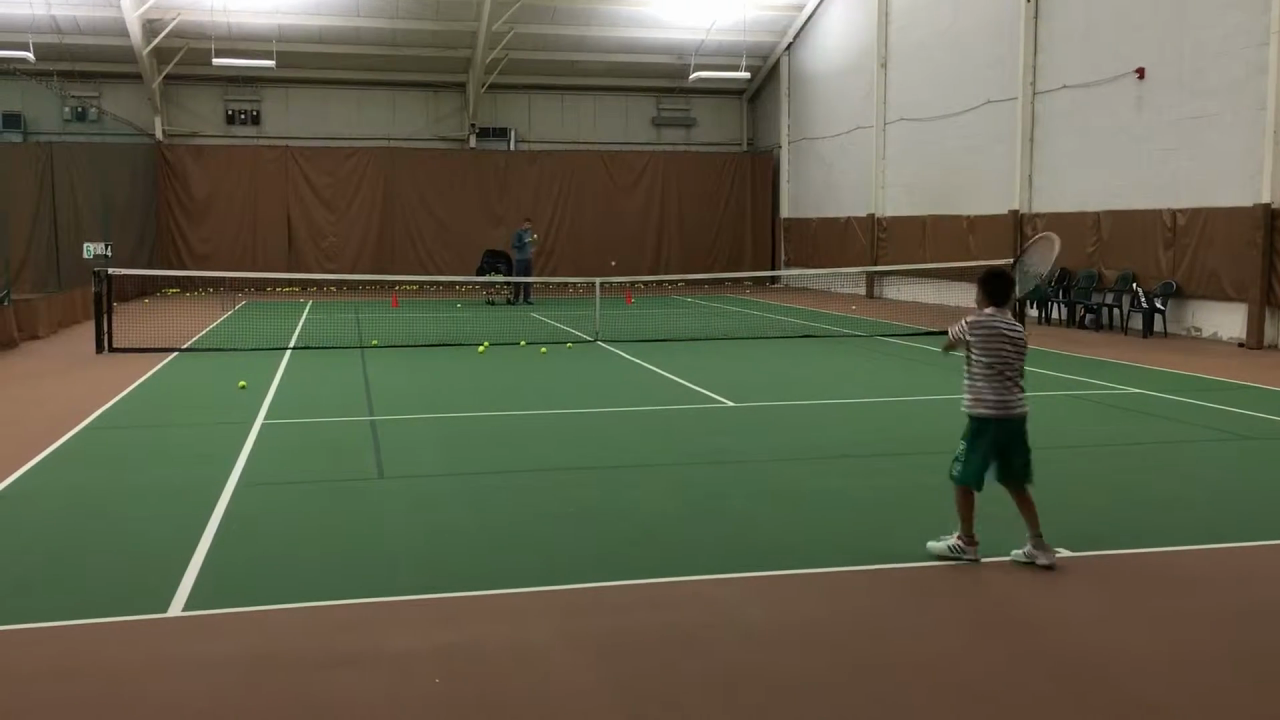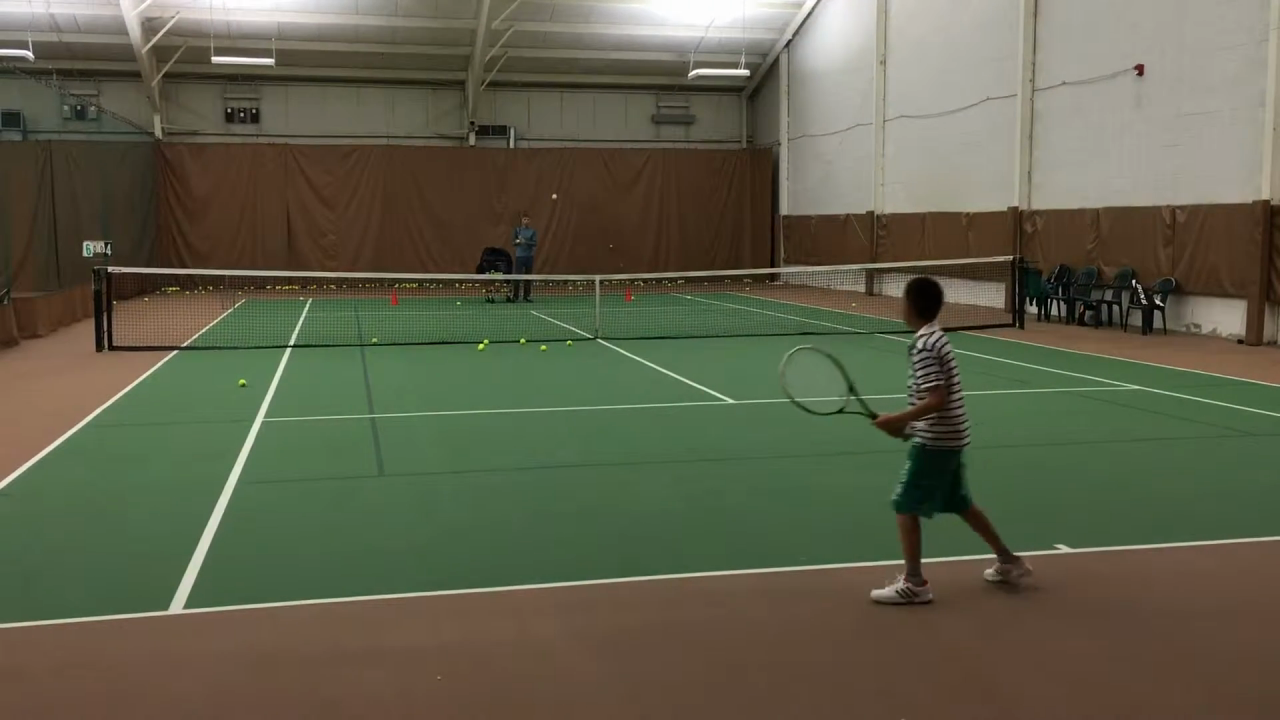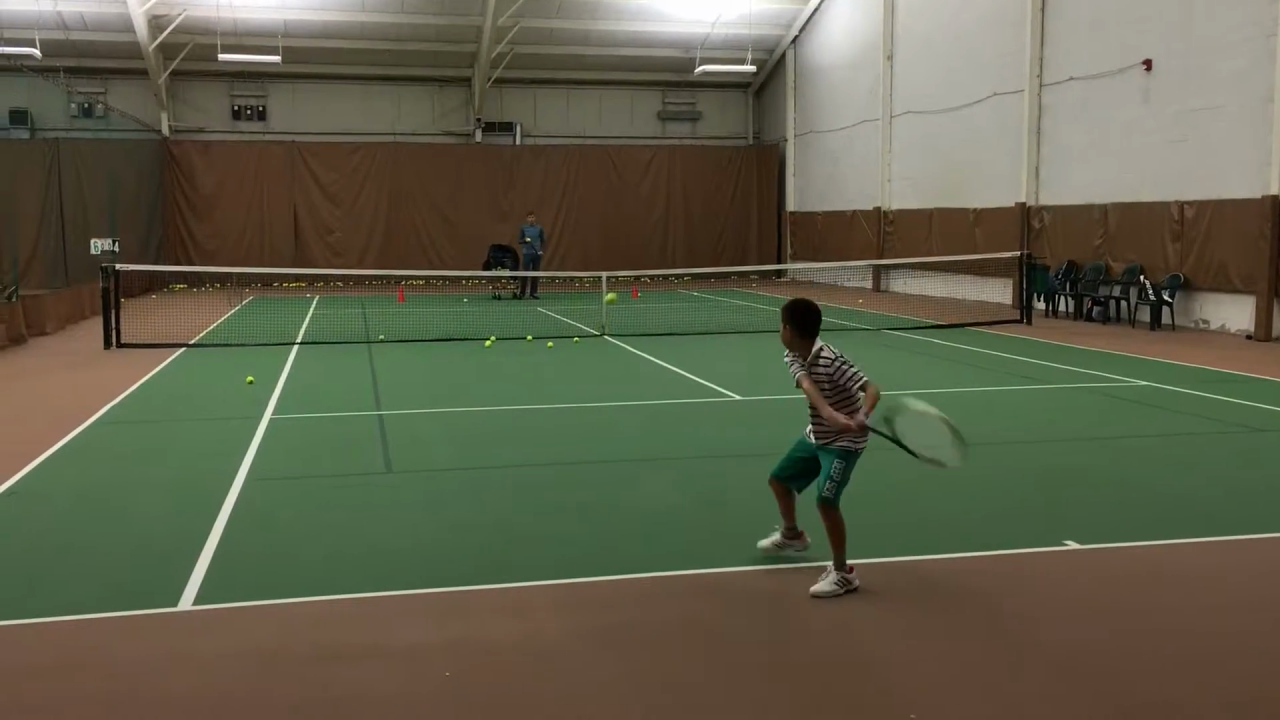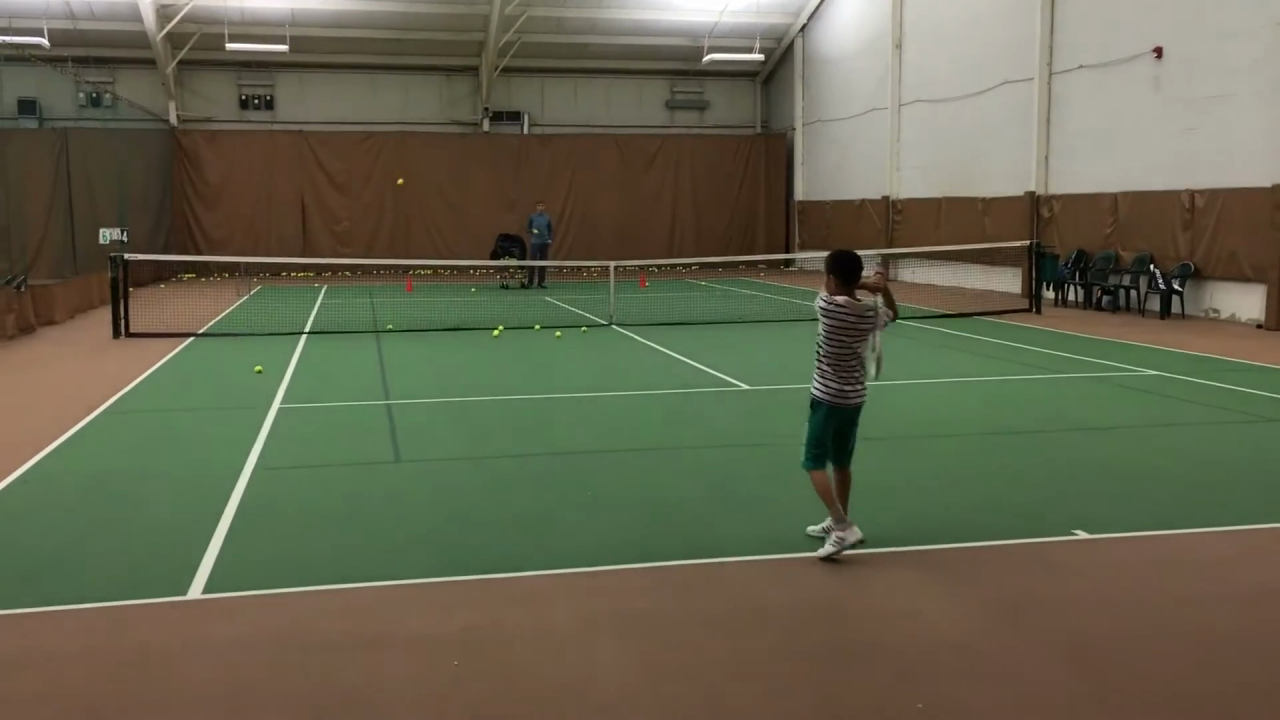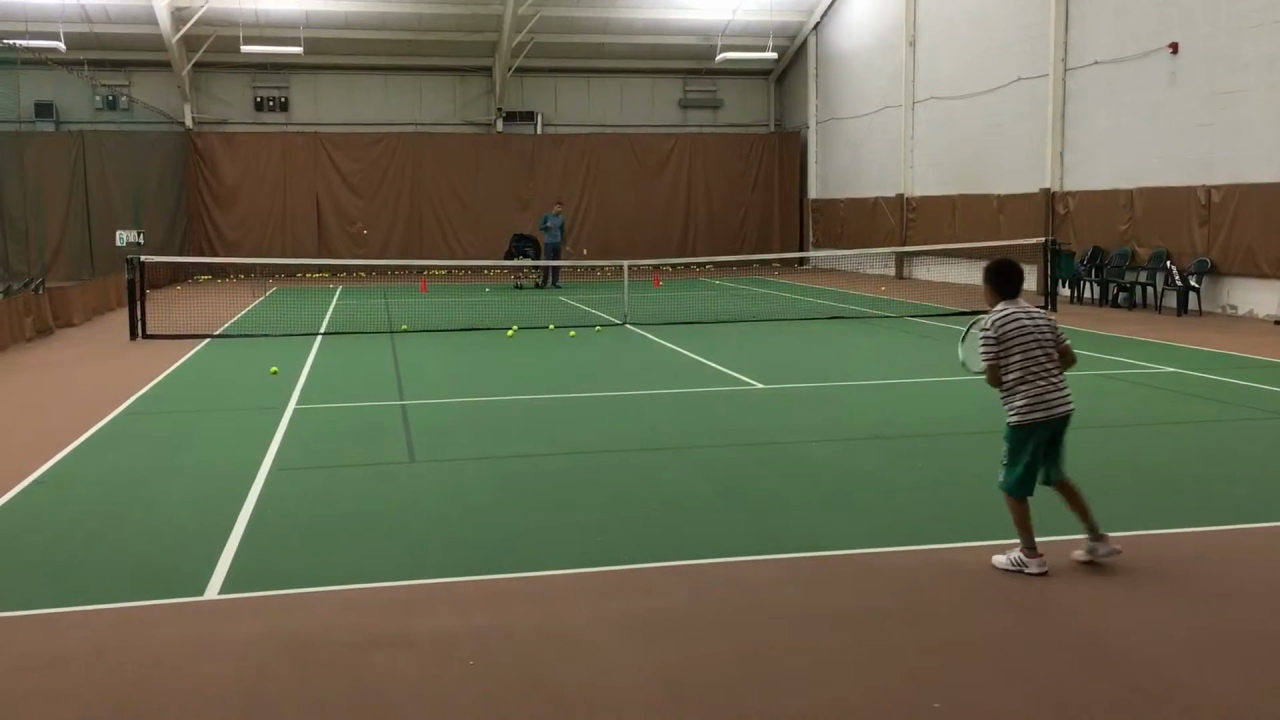
dt=1s
person 1, frame 1
left shoulder: (974, 324)
right shoulder: (1018, 331)
left elbow: (947, 345)
left hip: (987, 415)
right hip: (1016, 414)
left knee: (963, 478)
right knee: (1014, 481)
left ankle: (966, 541)
right ankle: (1038, 546)
person 1, frame 2
left shoulder: (923, 346)
right shoulder: (936, 339)
left elbow: (936, 401)
left wrist: (898, 419)
right wrist: (904, 422)
left hip: (934, 441)
right hip: (951, 436)
left knee: (906, 506)
right knee: (960, 503)
left ankle: (914, 582)
right ankle: (1009, 562)
person 1, frame 3
left shoulder: (832, 360)
right shoulder: (793, 357)
left elbow: (872, 390)
right elbow: (809, 388)
left wrist: (861, 417)
right wrist: (832, 415)
left hip: (843, 441)
right hip: (816, 436)
left knee: (826, 500)
right knee: (779, 480)
left ankle: (842, 572)
right ankle: (791, 534)
person 1, frame 4
left shoulder: (826, 306)
right shoulder: (870, 313)
left elbow: (830, 292)
right elbow: (893, 313)
left wrist: (866, 286)
right wrist: (883, 287)
left hip: (828, 397)
right hip: (855, 397)
left knee: (815, 464)
right knee: (841, 462)
left ankle: (844, 528)
right ankle: (839, 523)
person 1, frame 5
left shoulder: (992, 323)
right shoulder: (1041, 316)
left elbow: (993, 378)
right elbow: (1069, 358)
left hip: (1027, 414)
right hip: (1060, 406)
left knee: (1013, 486)
right knee: (1056, 476)
left ankle: (1029, 555)
right ankle: (1097, 540)
